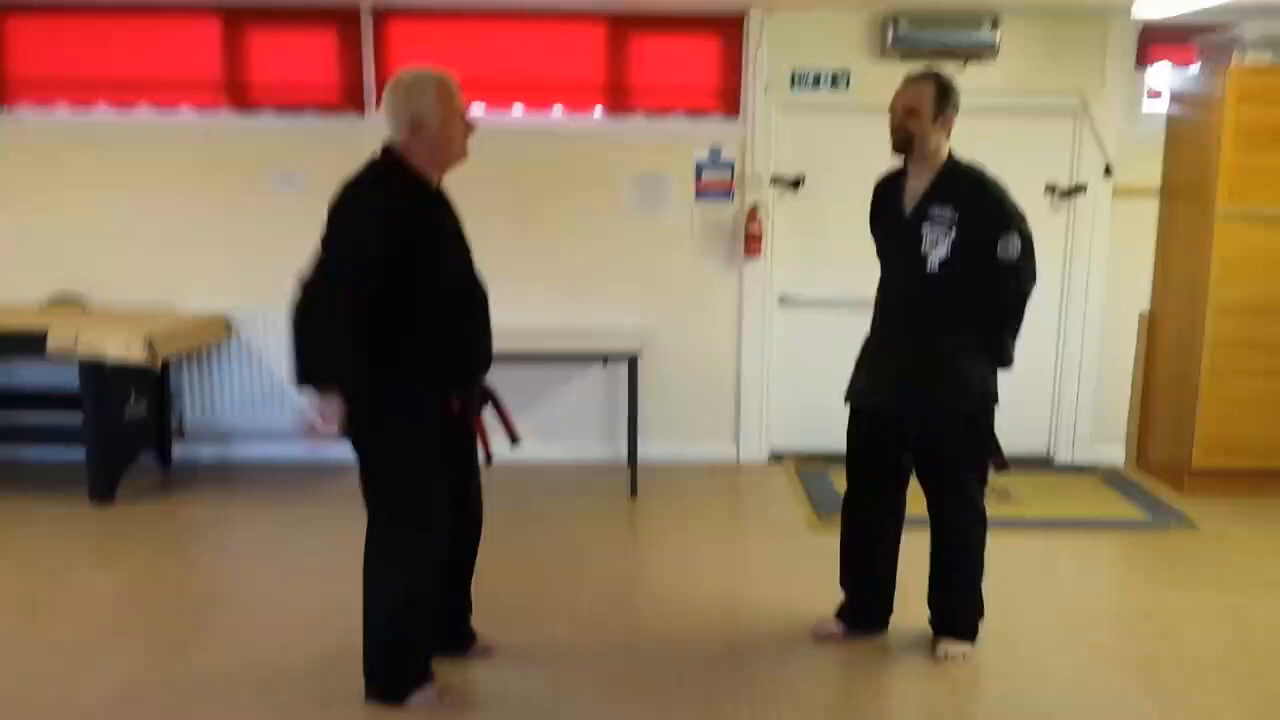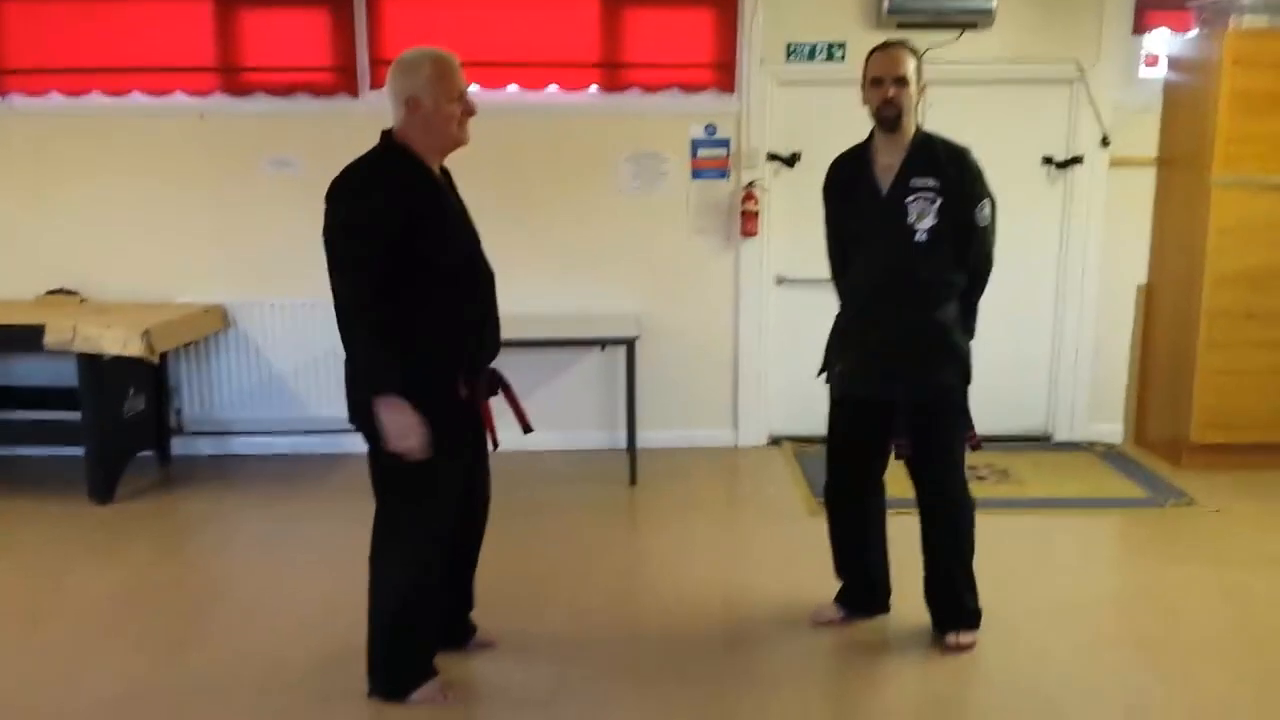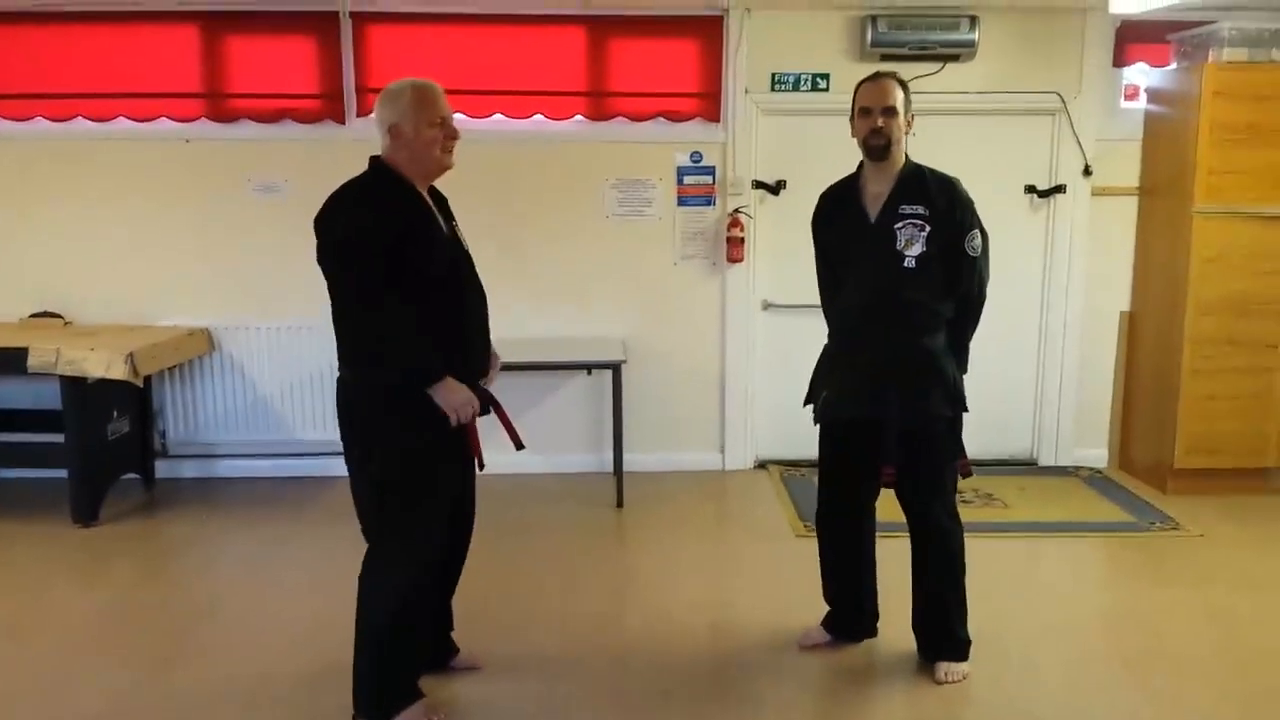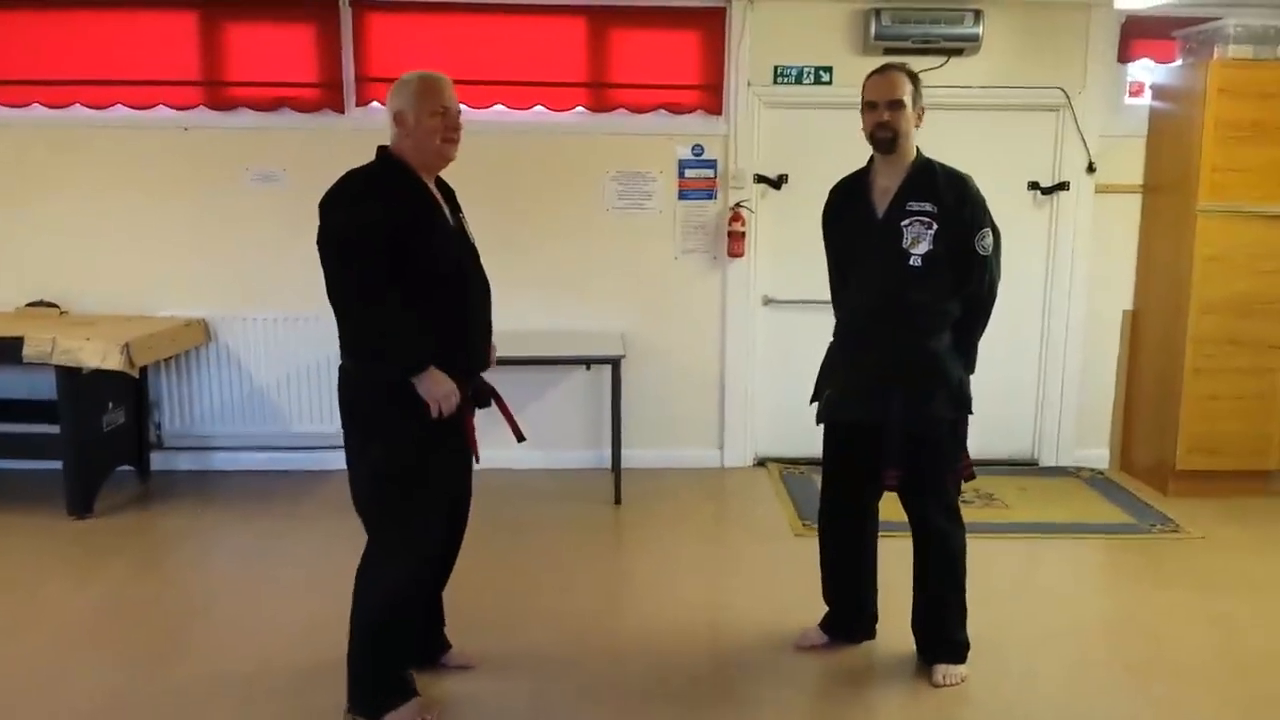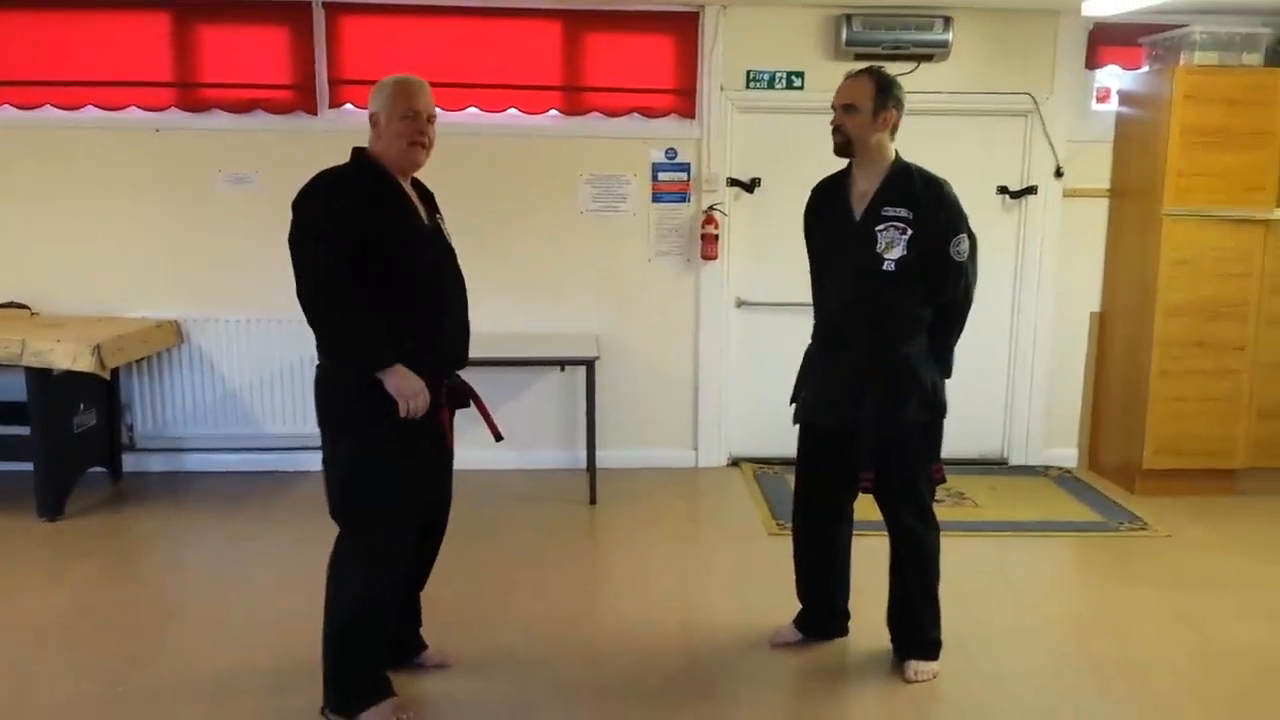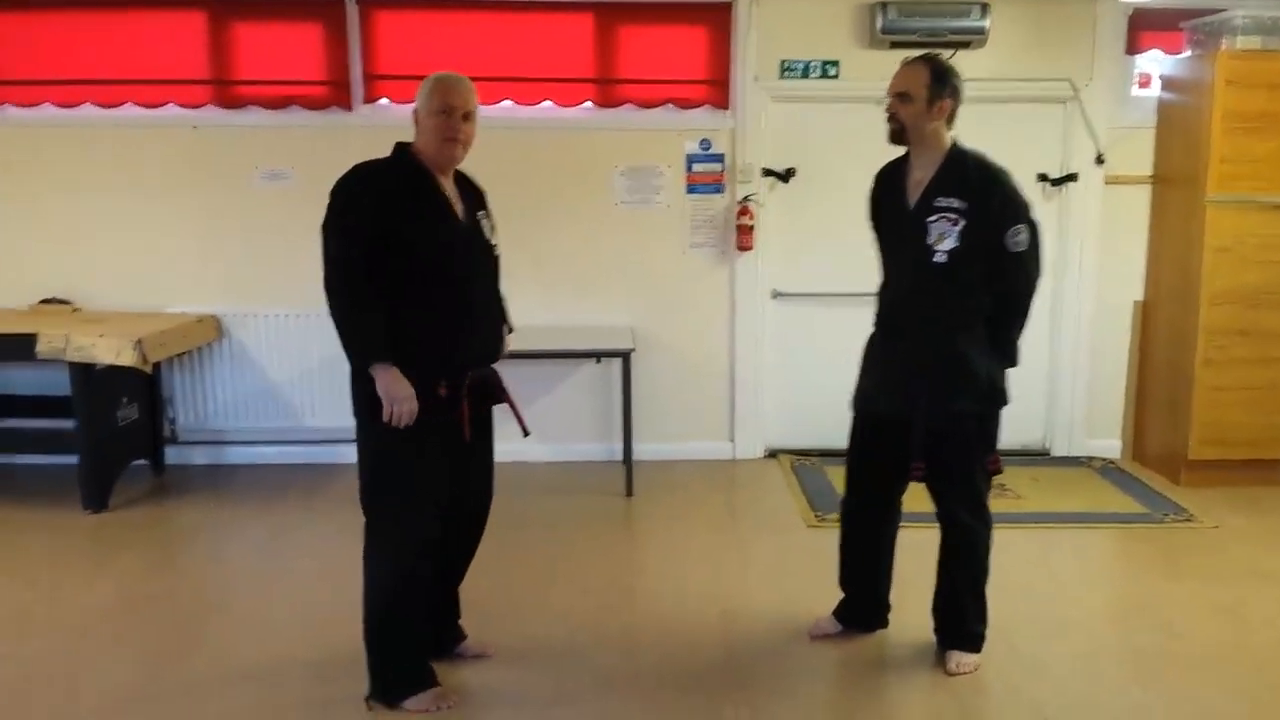
dt=0.4s
person 1, frame 1
left shoulder: (421, 191)
right shoulder: (375, 198)
right elbow: (330, 290)
right wrist: (331, 386)
left hip: (442, 394)
right hip: (397, 401)
left knee: (458, 516)
right knee: (408, 530)
left ankle: (448, 629)
right ankle: (395, 672)
person 1, frame 2
left shoulder: (432, 176)
right shoulder: (370, 186)
right elbow: (361, 301)
left wrist: (474, 346)
right wrist: (387, 396)
left hip: (452, 382)
right hip: (408, 393)
left knee: (464, 508)
right knee: (414, 523)
left ankle: (448, 622)
right ankle: (398, 669)
person 1, frame 3
left shoulder: (429, 201)
right shoulder: (357, 208)
right elbow: (369, 314)
left wrist: (477, 351)
right wrist: (437, 379)
left hip: (442, 398)
right hip: (393, 406)
left knee: (448, 529)
right knee: (403, 542)
left ankle: (429, 643)
person 1, frame 4
left shoulder: (438, 192)
right shoulder: (363, 195)
right elbow: (359, 300)
left wrist: (469, 354)
right wrist: (420, 370)
left hip: (443, 390)
right hip: (393, 397)
left knee: (441, 524)
right knee: (402, 533)
left ankle: (421, 640)
person 1, frame 5
left shoulder: (418, 196)
right shoulder: (334, 195)
right elbow: (325, 296)
left wrist: (441, 358)
right wrist: (387, 368)
left hip: (427, 392)
right hip: (369, 396)
left knee: (421, 523)
right knee: (375, 534)
left ankle: (398, 638)
person 1, frame 6
left shoulder: (469, 195)
right shoulder: (370, 188)
right elbow: (349, 285)
left wrist: (497, 327)
right wrist: (381, 367)
left hip: (466, 387)
right hip: (403, 388)
left knee: (462, 514)
right knee: (403, 527)
left ankle: (436, 629)
right ankle: (397, 674)
person 2, frame 1
left shoulder: (982, 197)
right shoulder: (886, 193)
left elbow: (1015, 283)
left wrist: (980, 358)
right wrist: (894, 341)
left hip: (956, 379)
right hip: (886, 367)
left knee: (955, 504)
right knee: (868, 492)
left ankle: (956, 622)
right ankle: (864, 609)
person 2, frame 2
left shoulder: (954, 166)
right shoulder: (844, 173)
left elbow: (977, 260)
left wrist: (944, 326)
right wrist: (865, 320)
left hip: (934, 355)
right hip: (860, 350)
left knee: (942, 487)
right knee: (849, 481)
left ankle: (956, 613)
right ankle: (862, 593)
person 2, frame 3
left shoulder: (944, 196)
right shoulder: (833, 204)
left elbow: (970, 289)
left wrist: (937, 358)
right wrist: (854, 349)
left hip: (925, 384)
right hip: (849, 377)
left knee: (933, 514)
right knee: (841, 506)
left ankle: (945, 641)
right ankle: (850, 616)
person 2, frame 4
left shoulder: (954, 192)
right shoulder: (844, 197)
left elbow: (980, 287)
left wrist: (944, 358)
right wrist: (860, 348)
left hip: (930, 384)
right hip: (854, 375)
left knee: (935, 516)
right knee: (844, 507)
left ankle: (944, 644)
right ankle: (849, 618)
person 2, frame 5
left shoulder: (930, 198)
right shoulder: (824, 197)
left elbow: (955, 293)
left wrist: (918, 362)
right wrist: (838, 352)
left hip: (904, 387)
right hip: (830, 377)
left knee: (909, 517)
right knee: (817, 506)
left ankle: (917, 640)
right ankle: (822, 615)
person 2, frame 6
left shoulder: (986, 184)
right shoulder: (887, 181)
left elbow: (1020, 277)
left wrist: (986, 353)
right wrist: (900, 339)
left hip: (962, 376)
right hip: (890, 363)
left knee: (961, 509)
right knee: (866, 494)
left ankle: (961, 632)
right ankle: (861, 608)
